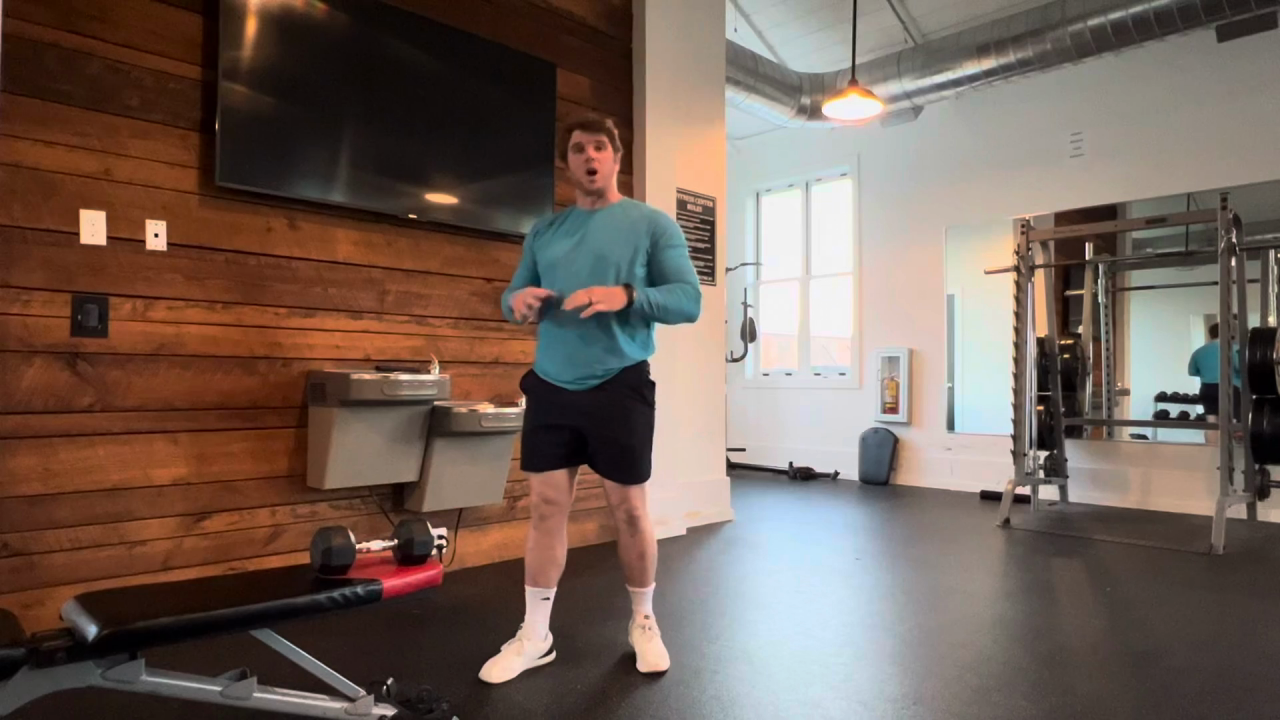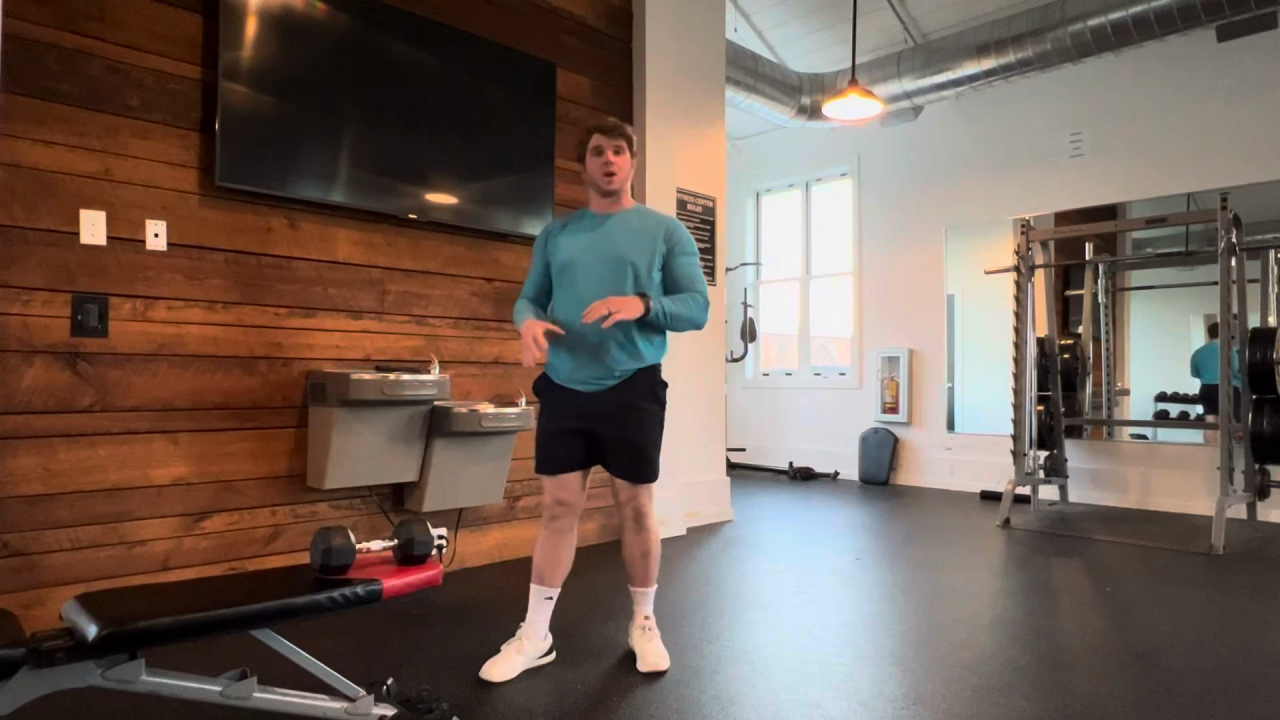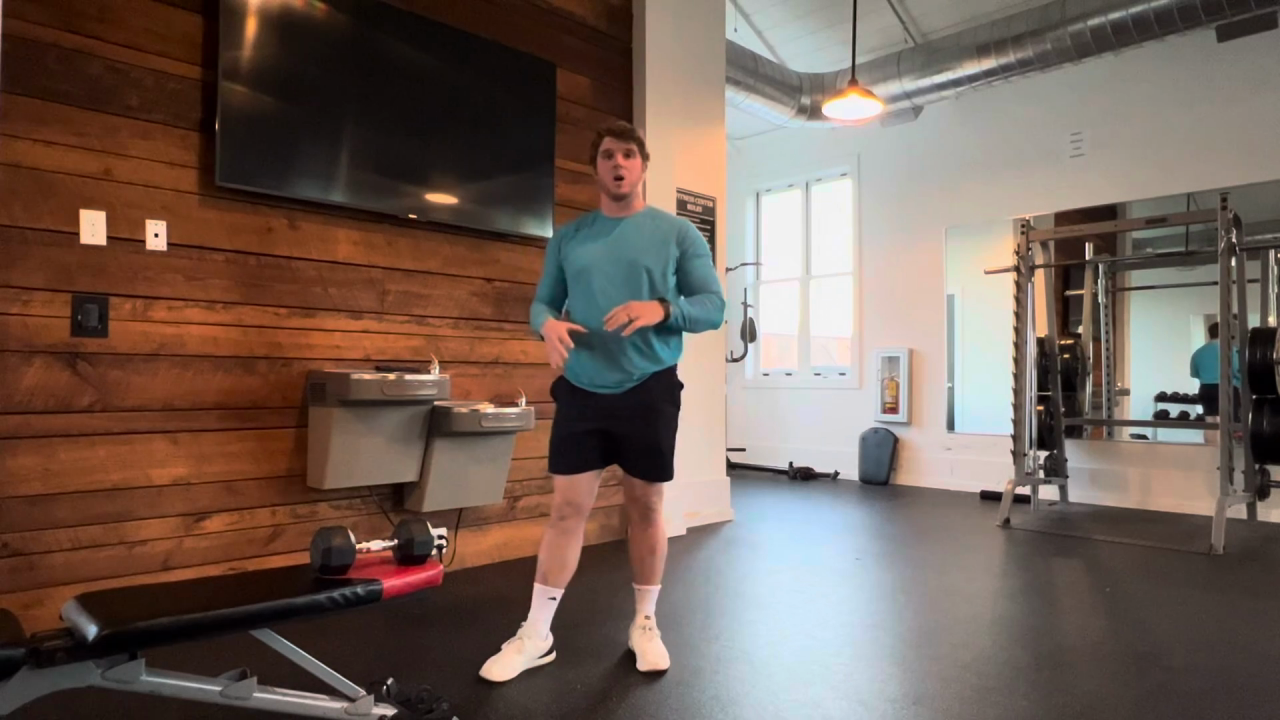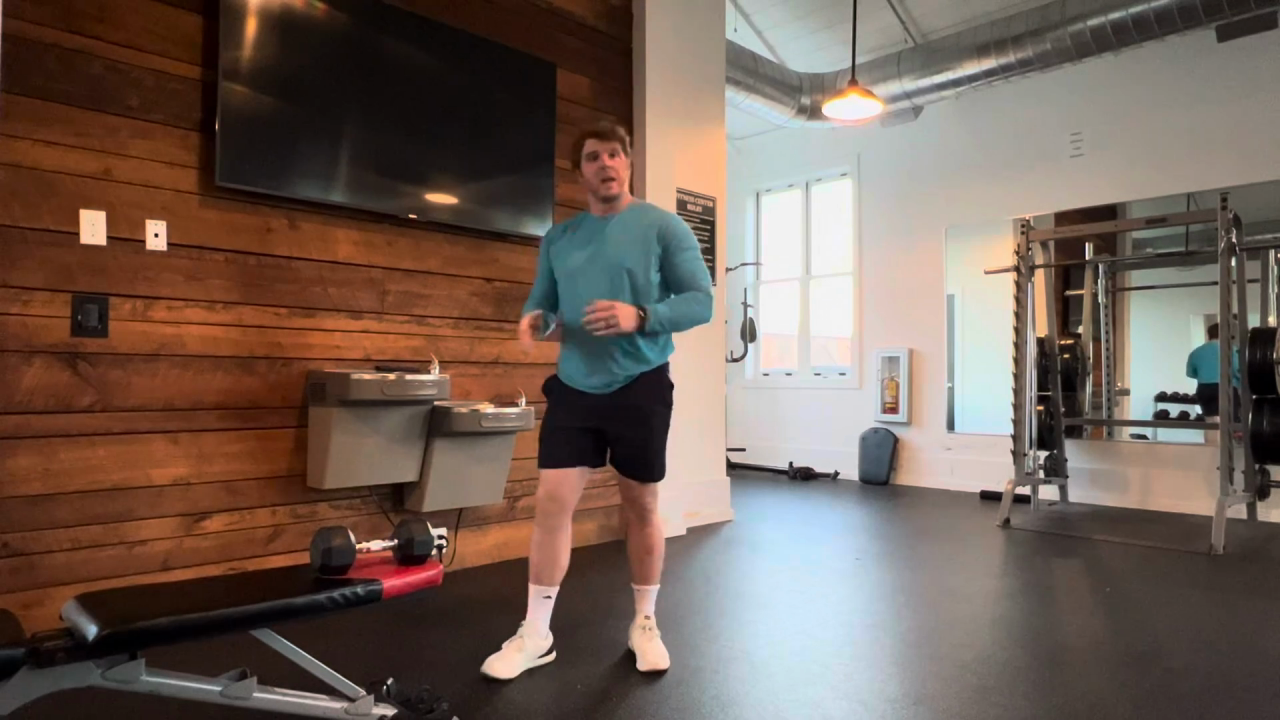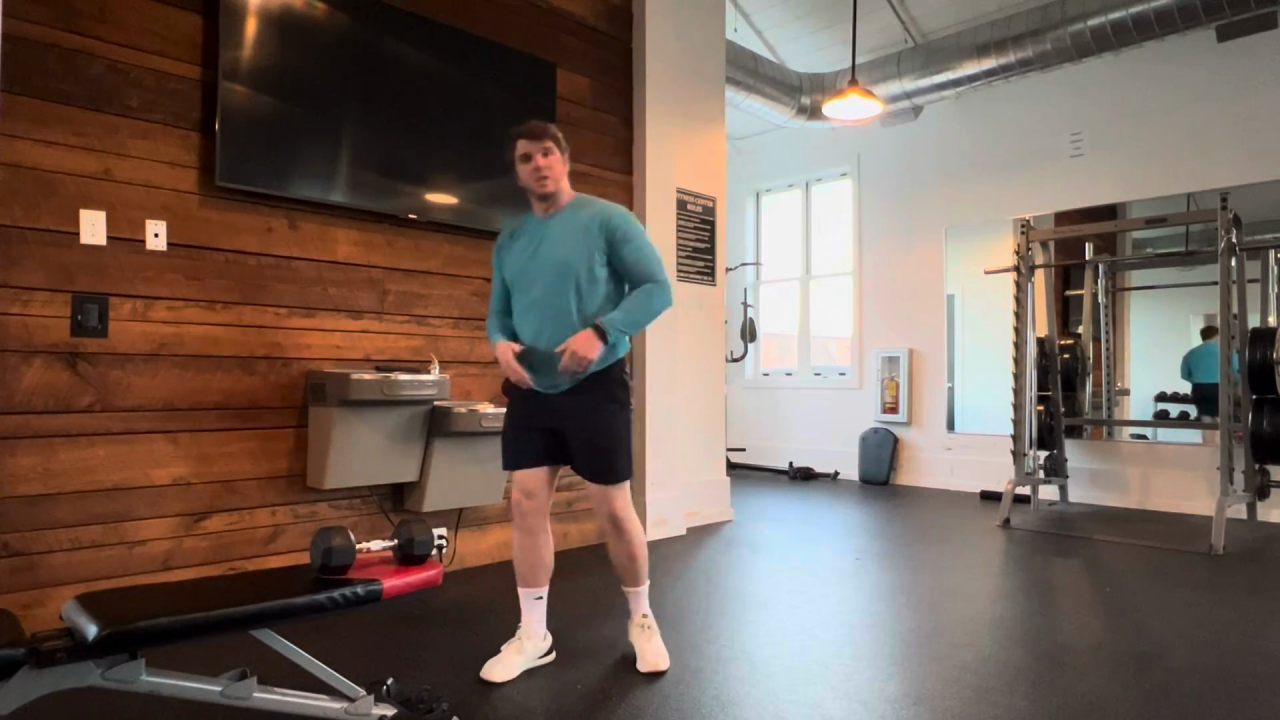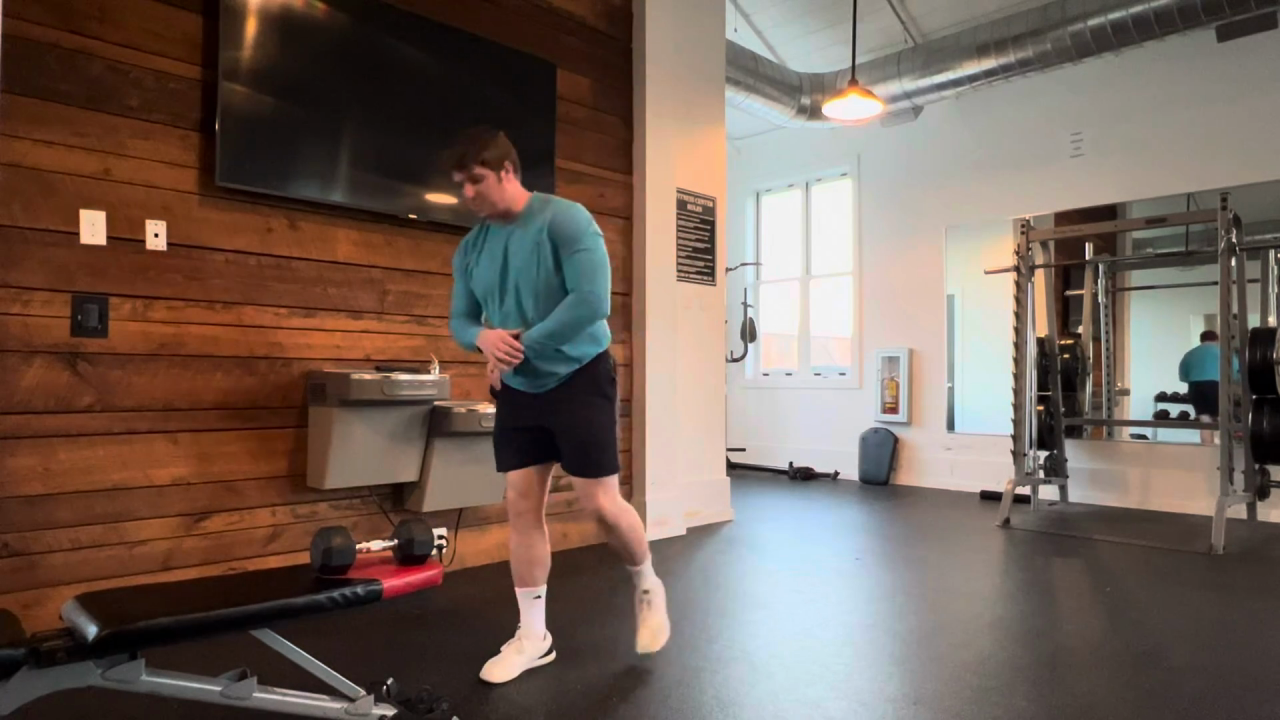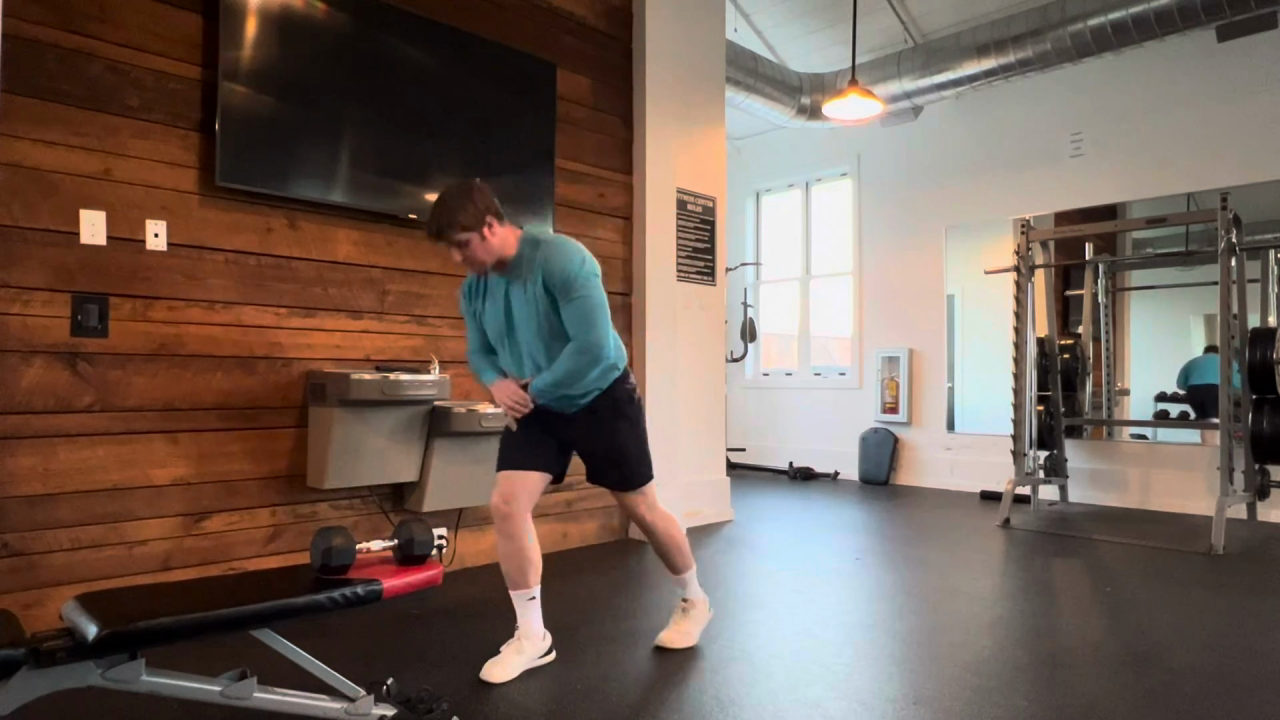
dt=0.4s
person 1, frame 1
left shoulder: (652, 224)
right shoulder: (544, 231)
left elbow: (688, 300)
right elbow: (515, 289)
left wrist: (625, 296)
right wrist: (517, 297)
left hip: (620, 385)
right hip: (550, 386)
left knee: (628, 508)
right knee: (545, 509)
left ankle: (643, 623)
right ankle: (534, 635)
person 1, frame 2
left shoulder: (665, 230)
right shoulder: (555, 234)
left elbow: (697, 308)
right elbow: (530, 297)
left wrist: (642, 304)
right wrist: (527, 321)
left hip: (634, 388)
right hip: (565, 389)
left knee: (636, 508)
right knee: (558, 509)
left ankle: (643, 624)
right ankle: (535, 635)
person 1, frame 3
left shoulder: (678, 233)
right shoulder: (568, 238)
left elbow: (713, 306)
right elbow: (542, 301)
left wrist: (662, 309)
right wrist: (548, 324)
left hip: (649, 389)
right hip: (581, 390)
left knee: (645, 507)
right knee: (566, 510)
left ankle: (644, 623)
right ankle: (536, 635)
person 1, frame 4
left shoulder: (664, 227)
right shoulder: (558, 239)
left elbow: (700, 302)
right elbow: (541, 301)
left wrist: (641, 313)
right wrist: (530, 317)
left hip: (640, 386)
right hip: (573, 388)
left knee: (641, 507)
right knee: (551, 504)
left ankle: (645, 623)
right ankle: (536, 634)
person 1, frame 5
left shoulder: (608, 220)
right shoulder: (509, 241)
left elbow: (657, 290)
right elbow: (499, 312)
left wrist: (601, 333)
right wrist: (501, 344)
left hip: (597, 385)
right hip: (532, 389)
left knee: (612, 509)
right knee: (526, 506)
left ankle: (642, 621)
right ankle: (533, 634)
person 1, frame 6
left shoulder: (565, 220)
right shoulder: (471, 248)
left elbow: (592, 301)
right elbow: (461, 318)
left wrist: (523, 343)
right wrist: (483, 338)
left hip: (580, 377)
right hip: (519, 389)
left knee: (600, 502)
right knee: (521, 505)
left ankle: (649, 590)
right ankle: (532, 635)
person 1, frame 7
left shoulder: (561, 259)
right shoulder: (474, 289)
left elbow: (593, 346)
right elbow: (480, 352)
left wrist: (533, 390)
right wrist: (498, 383)
left hip: (602, 397)
right hip: (538, 409)
left knee: (641, 508)
right knee: (506, 507)
left ankle: (693, 601)
right ankle: (531, 637)
